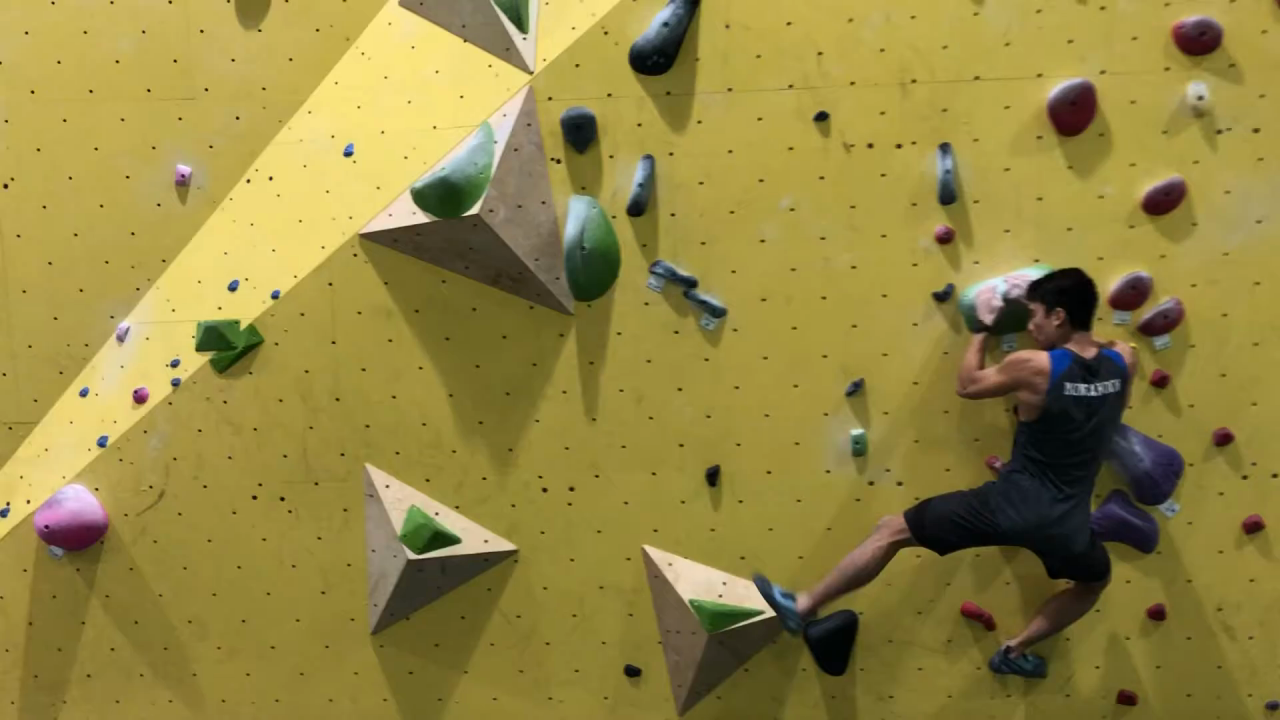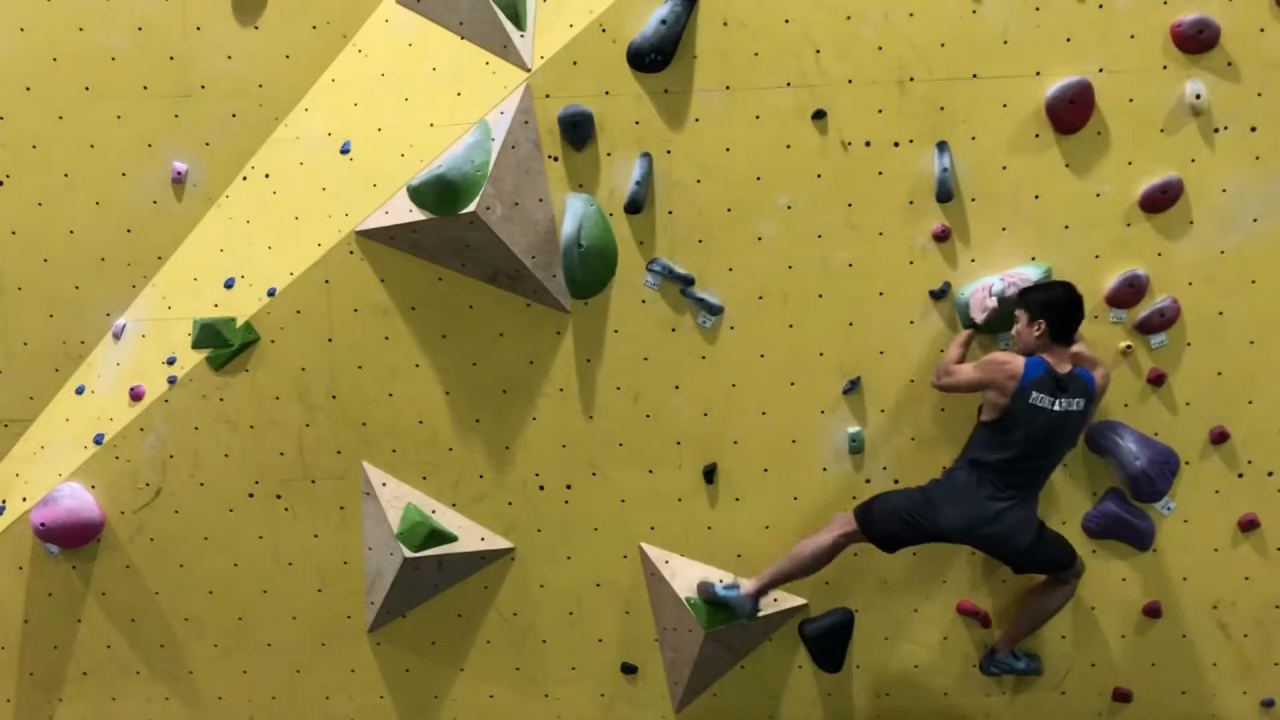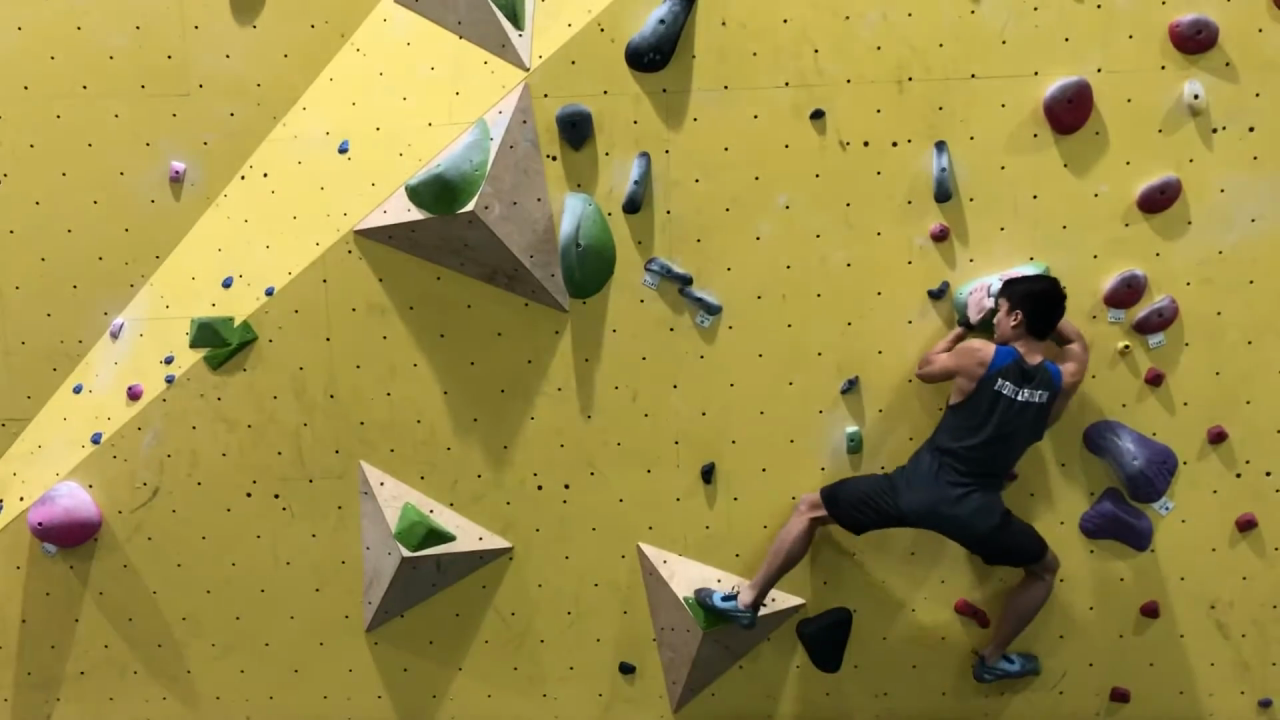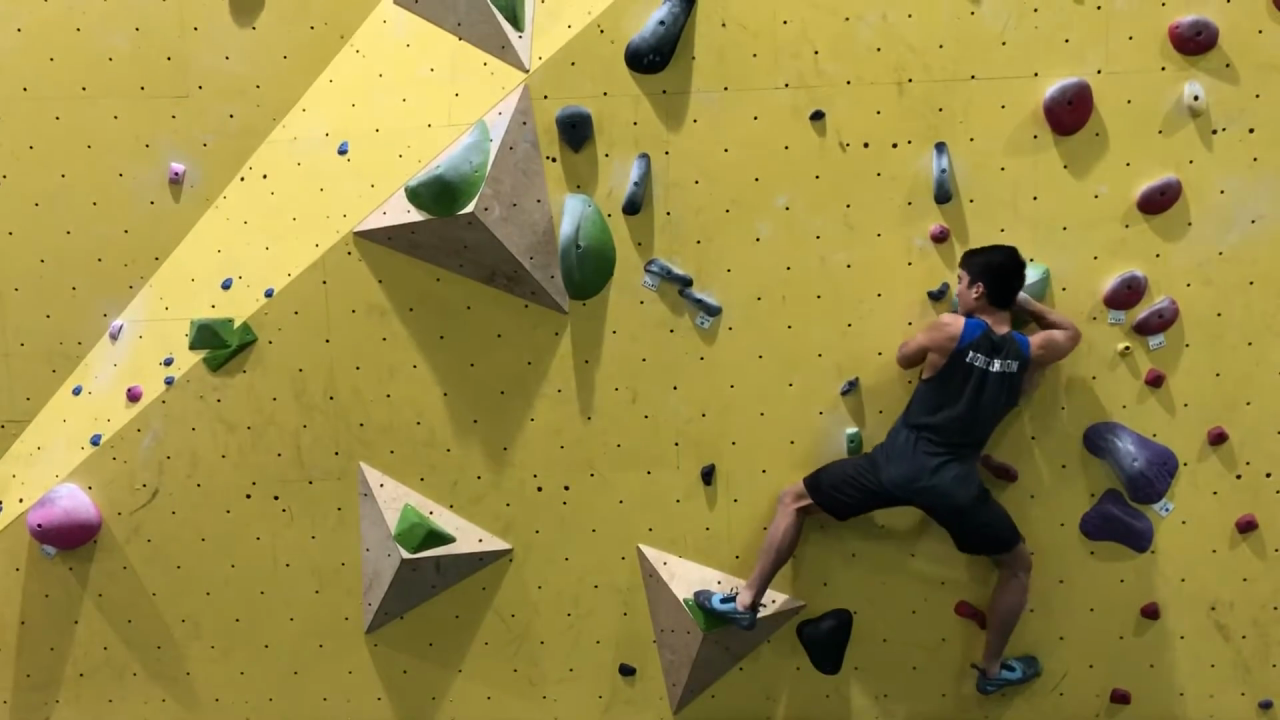
dt=0.3s
person 1, frame 1
left shoulder: (1035, 366)
right shoulder: (1123, 364)
left elbow: (968, 385)
left wrist: (982, 328)
left hip: (1011, 503)
right hip: (1067, 522)
left knee: (891, 531)
right knee: (1094, 580)
left ankle: (802, 606)
right ankle: (1017, 651)
person 1, frame 2
left shoulder: (1008, 369)
right shoulder: (1094, 382)
left elbow: (943, 377)
right elbow: (1076, 347)
left wrist: (972, 325)
right wrist: (1036, 300)
left hip: (955, 501)
right hip: (1011, 522)
left knee: (843, 527)
right knee: (1069, 573)
left ankle: (750, 592)
right ankle: (1003, 652)
person 1, frame 3
left shoulder: (979, 355)
right shoulder: (1063, 382)
left elbow: (924, 369)
right elbow: (1078, 343)
left wrist: (967, 324)
right wrist: (1040, 305)
left hip: (919, 488)
right hip: (976, 509)
left knee: (810, 508)
right knee: (1044, 570)
left ankle: (747, 600)
right ankle: (992, 660)
person 1, frame 4
left shoulder: (951, 329)
right shoulder: (1032, 352)
left elbow: (904, 357)
right elbow: (1071, 332)
right wrist: (1023, 300)
left hip: (897, 463)
right hip: (955, 482)
left knee: (793, 499)
right knee: (1018, 565)
left ankle: (746, 601)
right ankle: (993, 668)
